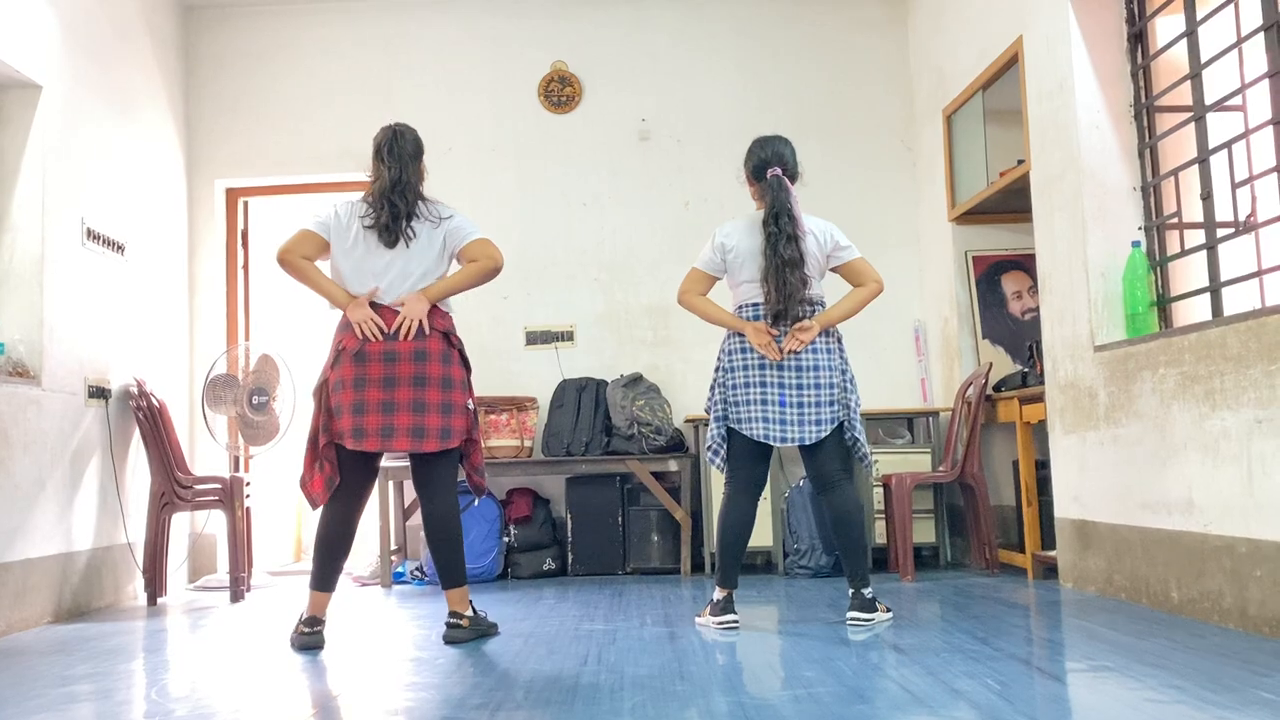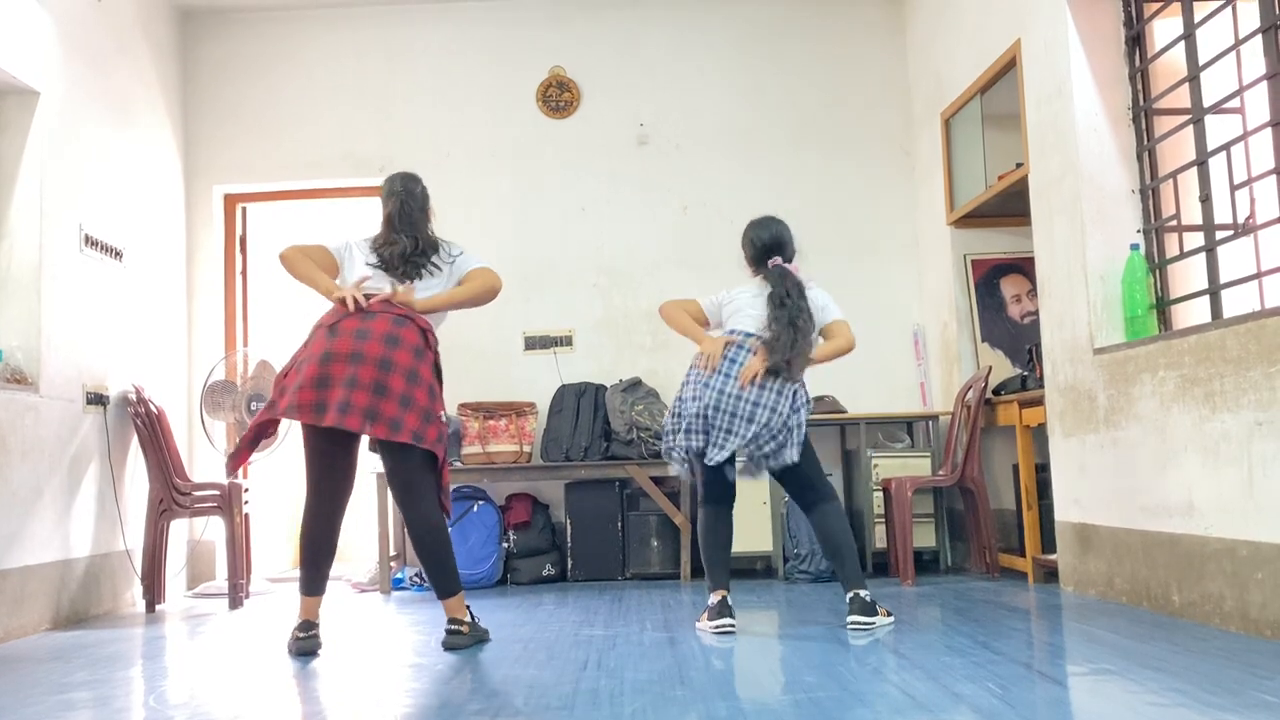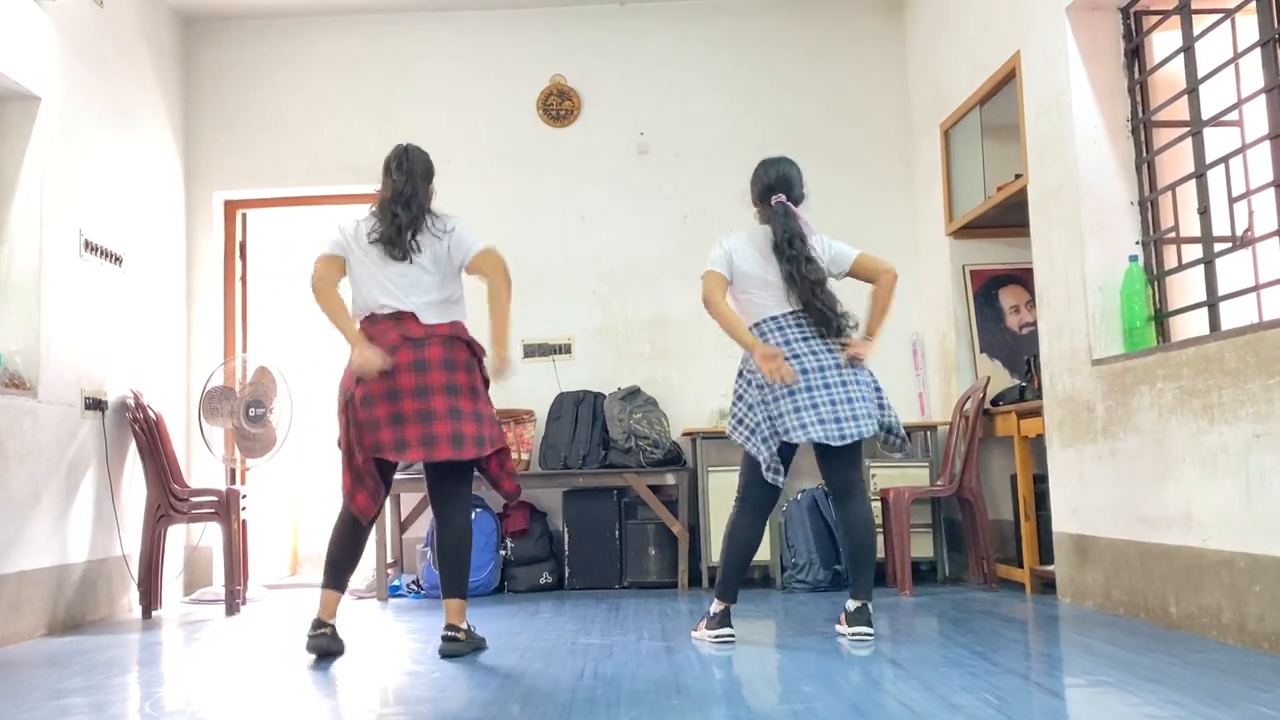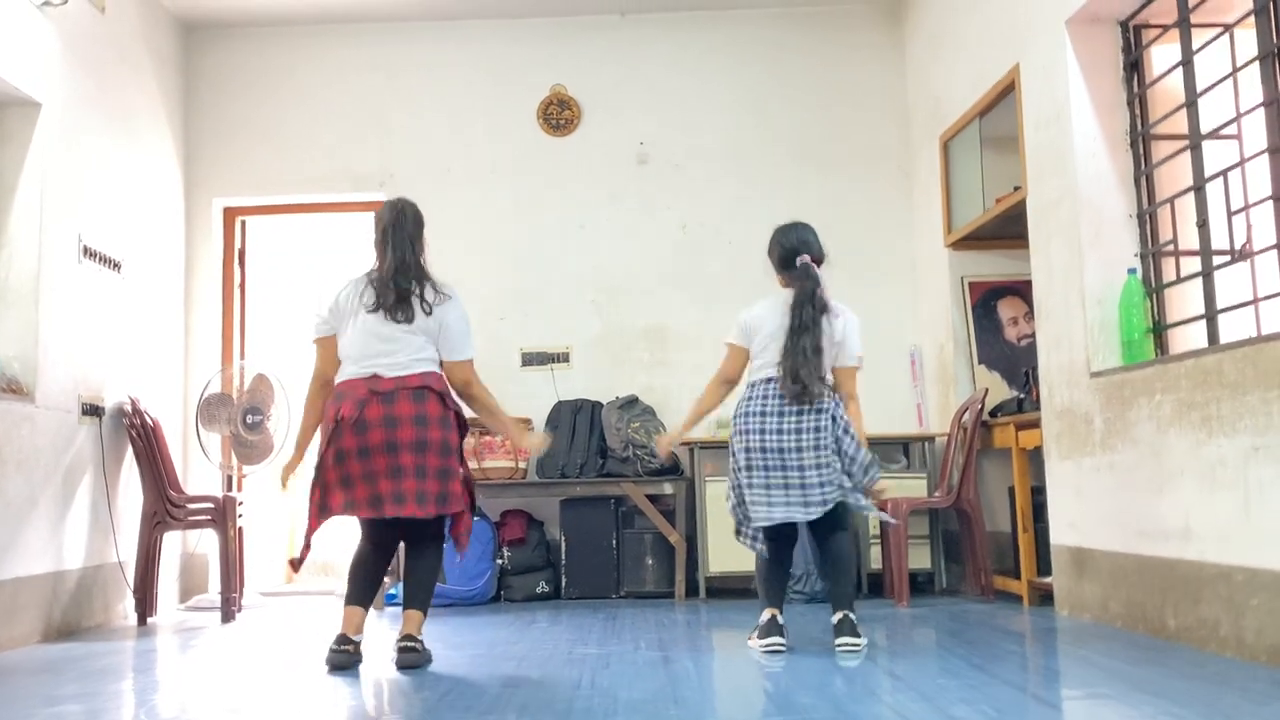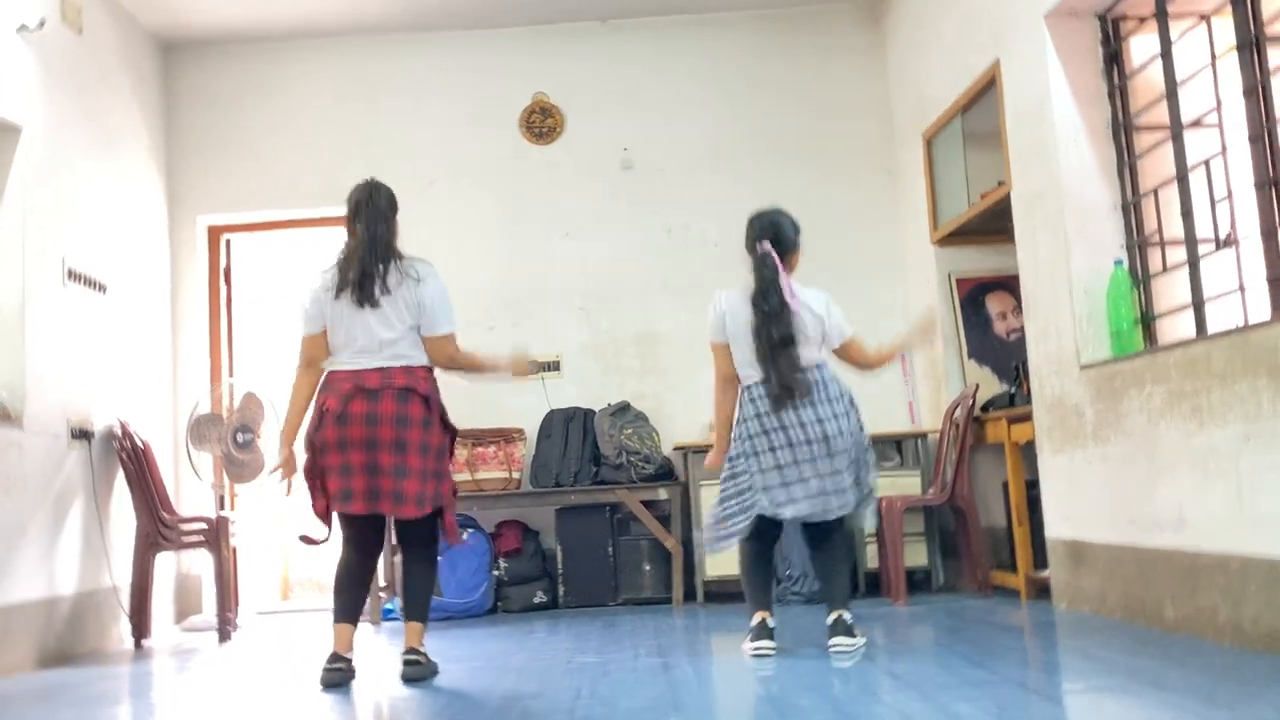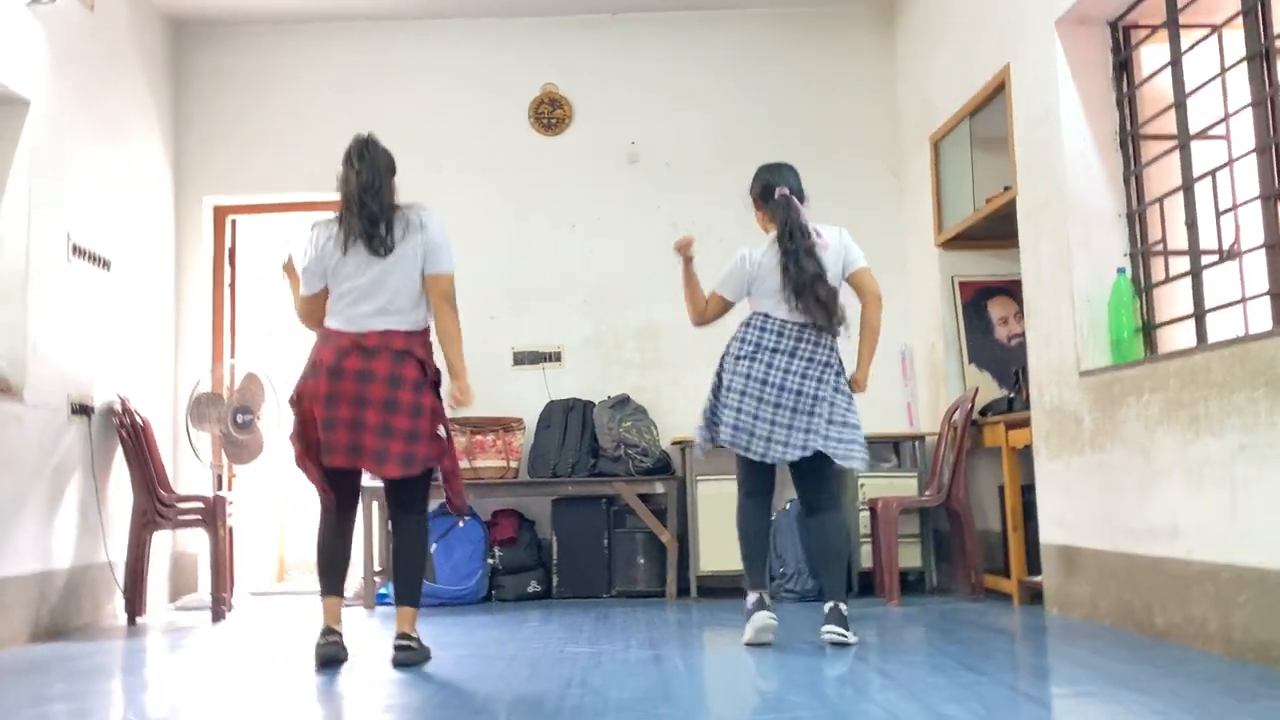
dt=0.7s
person 1, frame 1
left shoulder: (344, 216)
right shoulder: (443, 219)
left elbow: (289, 255)
right elbow: (491, 261)
left wrist: (346, 300)
right wrist: (428, 295)
left hip: (362, 356)
right hip: (427, 356)
left knee: (345, 491)
right knee: (437, 490)
left ankle: (312, 619)
right ankle: (460, 614)
person 1, frame 2
left shoulder: (356, 250)
right shoulder: (449, 258)
left elbow: (291, 255)
right elbow: (490, 283)
left wrist: (334, 290)
right wrist: (422, 303)
left hip: (335, 347)
right hip: (401, 352)
left knee: (325, 496)
right knee: (418, 496)
left ankle: (306, 624)
right ankle: (458, 618)
person 1, frame 3
left shoulder: (353, 233)
right shoulder: (448, 232)
left elbow: (322, 282)
right elbow: (495, 269)
left wrist: (357, 343)
right wrist: (500, 341)
left hip: (382, 367)
right hip: (443, 363)
left knee: (362, 497)
right knee: (451, 499)
left ankle: (324, 621)
right ankle: (456, 626)
person 1, frame 4
left shoulder: (346, 295)
right shoulder: (442, 299)
left elbow: (323, 377)
right elbow: (461, 379)
left wrist: (299, 447)
right wrist: (511, 427)
left hip: (355, 417)
right hip: (421, 417)
left knee: (376, 539)
right knee: (425, 536)
left ankle: (348, 638)
right ankle: (410, 637)
person 1, frame 5
left shoulder: (328, 283)
right shoulder: (420, 278)
left elbow: (311, 364)
right elbow: (444, 355)
left wrist: (287, 438)
right wrist: (501, 365)
left hip: (343, 411)
right hip: (406, 407)
left knee: (360, 541)
right knee: (418, 536)
left ankle: (340, 652)
right ankle: (414, 648)
person 1, frame 6
left shoulder: (325, 235)
right shoulder: (422, 226)
left elbow: (311, 317)
right elbow: (442, 300)
left wrist: (295, 281)
right wrist: (458, 371)
left hip: (338, 373)
right hip: (403, 372)
left knee: (338, 505)
right knee: (408, 509)
left ankle: (331, 631)
right ankle: (406, 635)
person 2, frame 1
left shoulder: (729, 234)
right shoulder: (821, 231)
left elbow: (688, 294)
right elbow: (872, 283)
left wrist: (745, 327)
right wrist: (818, 324)
left hip: (749, 365)
right hip: (815, 363)
left knee: (742, 486)
right knee: (836, 482)
left ankle: (723, 599)
right ankle: (862, 596)
person 2, frame 2
left shoulder: (732, 296)
right shoulder: (812, 296)
left elbow: (669, 309)
right elbow: (844, 340)
left wrist: (705, 338)
right wrist: (784, 358)
left hip: (714, 388)
right hip: (771, 397)
left knee: (715, 501)
right knee: (819, 498)
left ankle: (719, 603)
right ankle: (859, 599)
person 2, frame 3
left shoulder: (733, 246)
right shoulder: (818, 244)
left elbow: (713, 298)
right elbow: (885, 274)
left wrist: (759, 351)
right wrist: (865, 338)
left hip: (776, 374)
right hip: (833, 367)
left knee: (754, 500)
right knee: (849, 491)
left ankle: (720, 612)
right ankle: (858, 608)
person 2, frame 4
left shoulder: (759, 312)
right shoulder: (841, 317)
left elbow: (724, 380)
right elbow: (847, 395)
left wrist: (681, 430)
right wrist: (858, 451)
left hip: (760, 426)
right hip: (817, 428)
left knee: (777, 536)
right knee: (832, 528)
left ankle: (771, 619)
right ankle: (845, 620)
person 2, frame 5
left shoulder: (726, 304)
right shoulder: (816, 302)
left elbow: (725, 382)
right elbow: (864, 360)
left wrist: (721, 446)
right wrist: (912, 338)
left hip: (764, 426)
right hip: (825, 422)
left knee: (759, 533)
right knee: (826, 527)
left ankle: (761, 622)
right ankle: (838, 618)
person 2, frame 6
left shoulder: (750, 259)
right shoulder: (835, 240)
left elbow: (701, 316)
right elbow: (872, 297)
left wrist: (688, 264)
right wrist: (863, 365)
left hip: (754, 372)
right hip: (814, 378)
left knee: (754, 494)
right knee: (822, 500)
left ankle: (758, 599)
right ankle: (835, 609)
